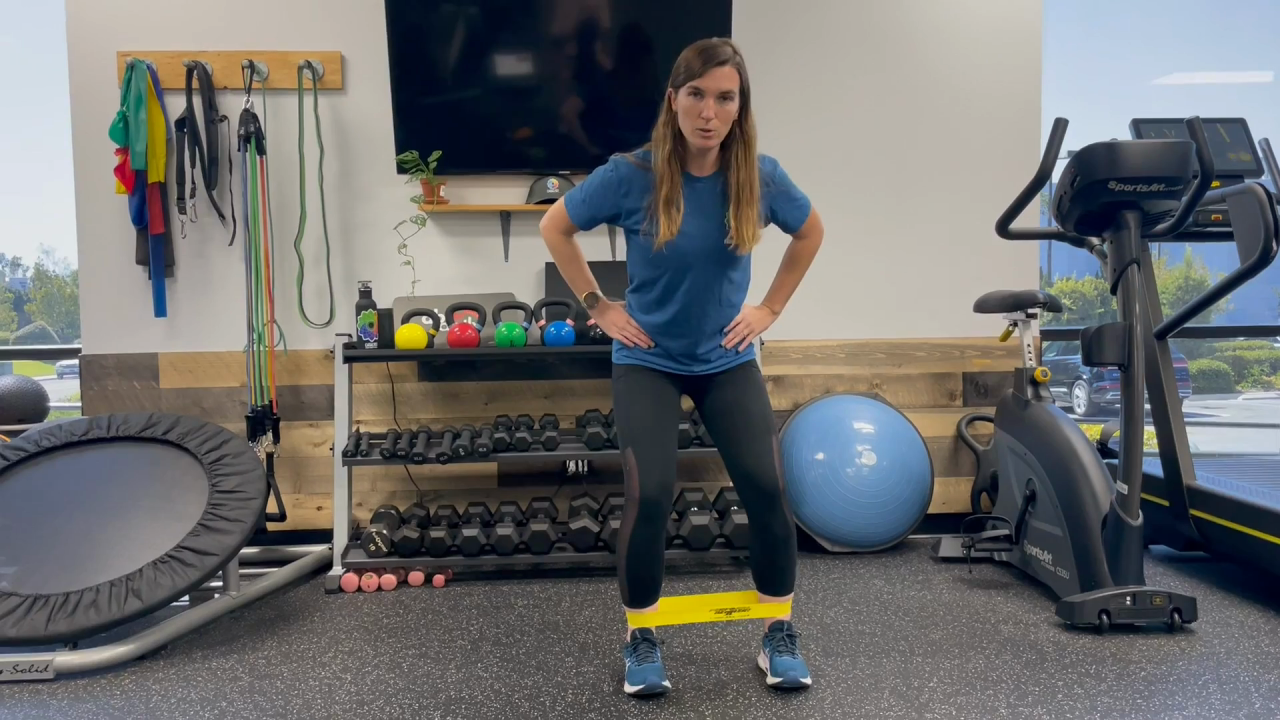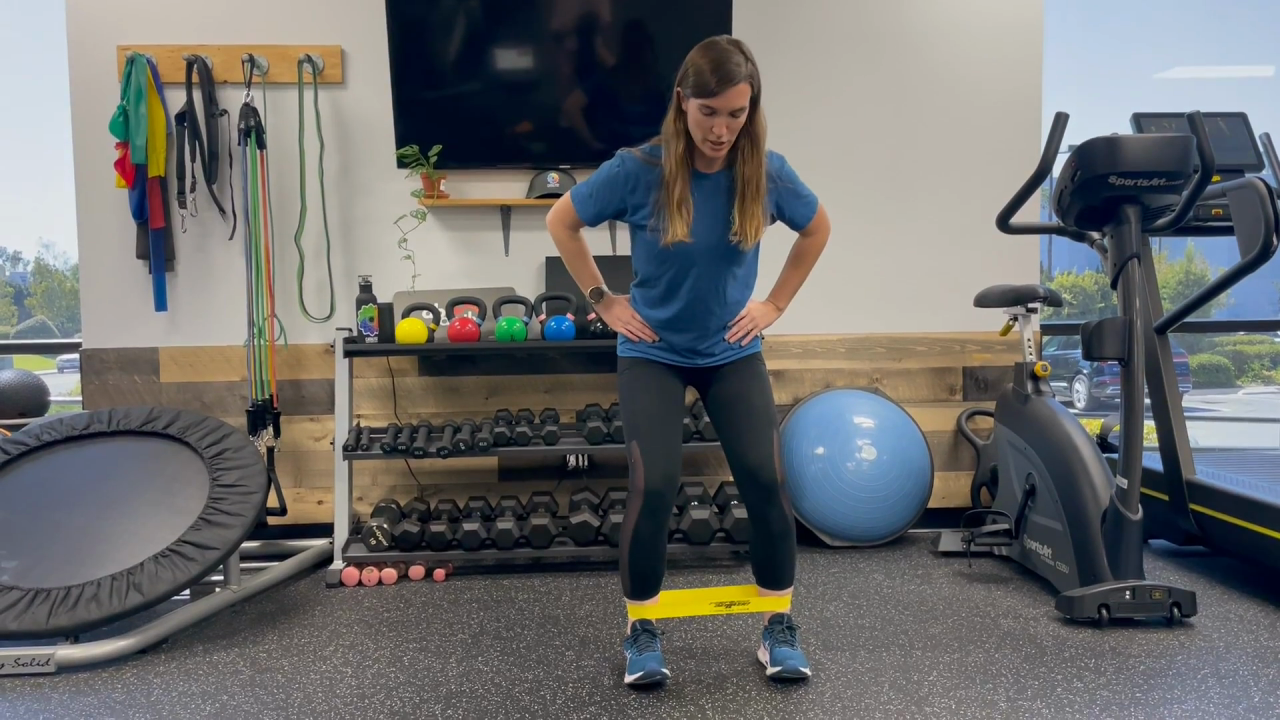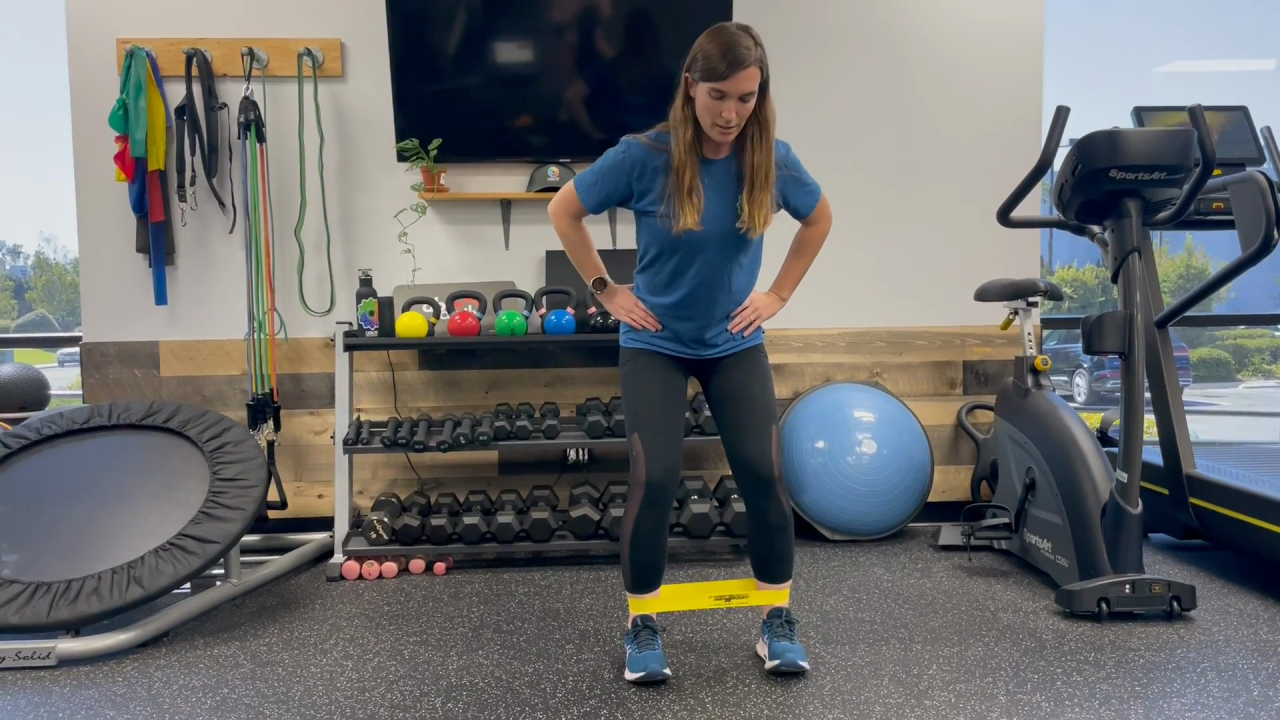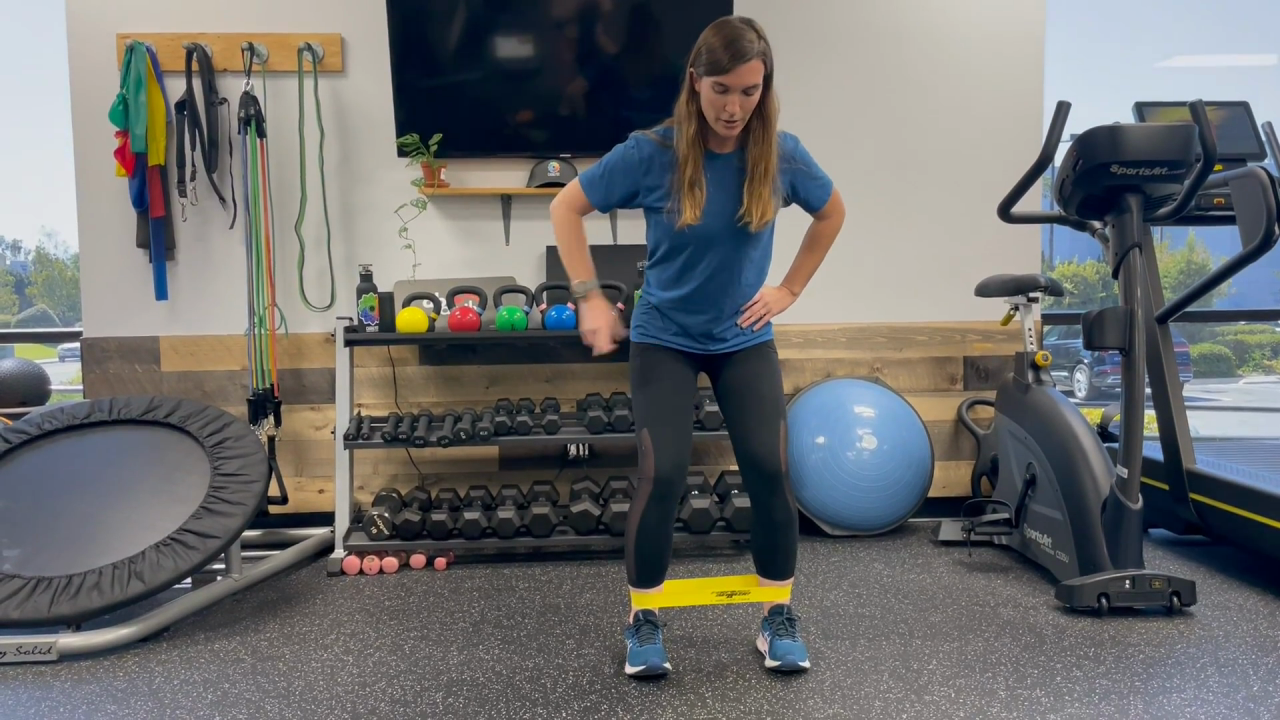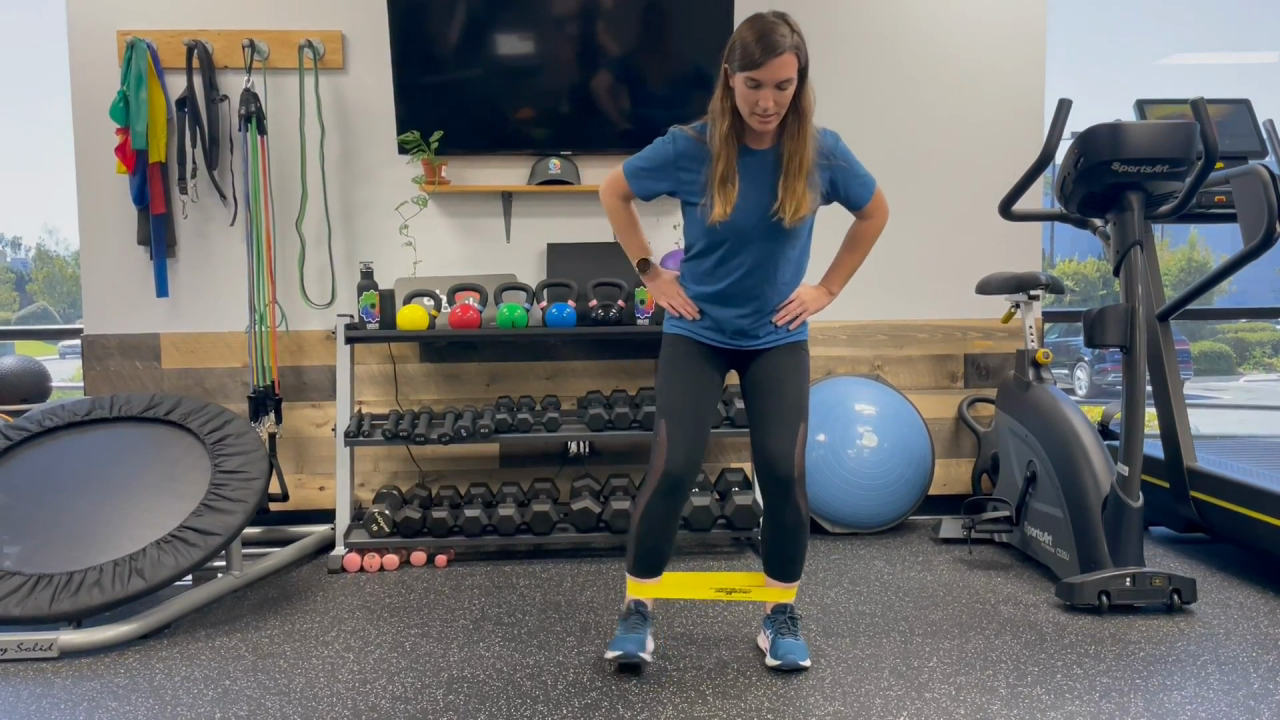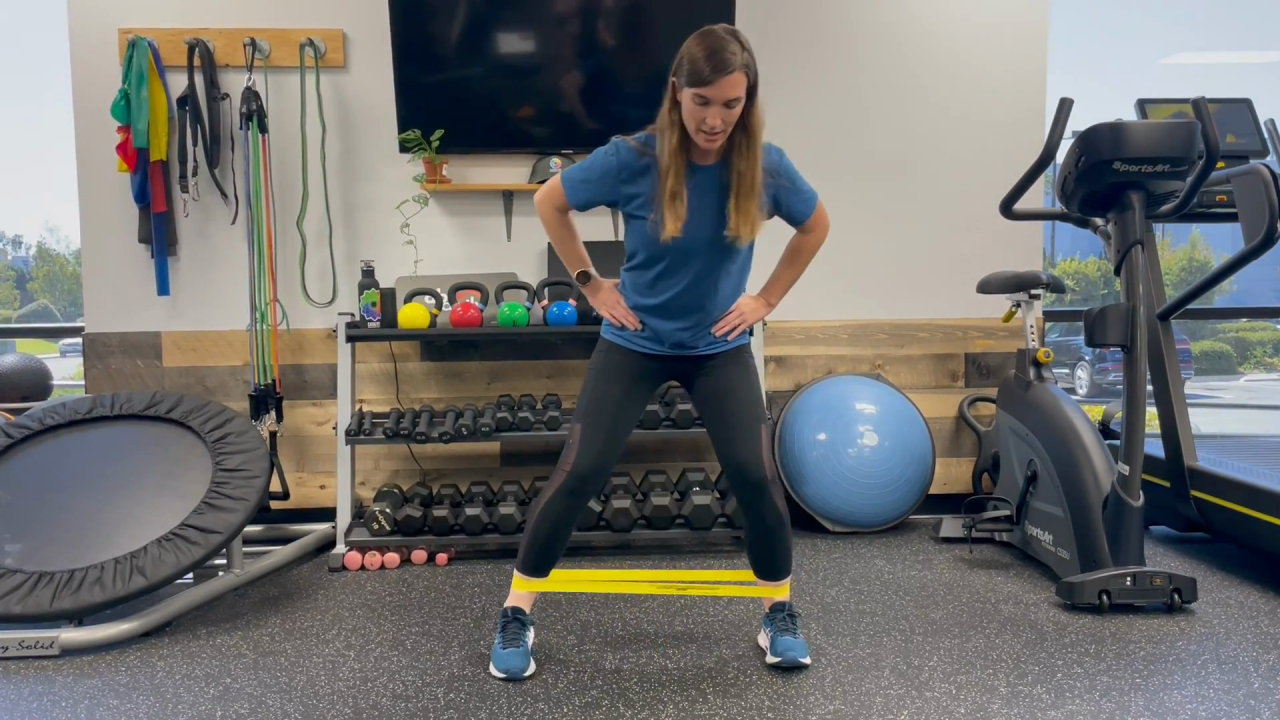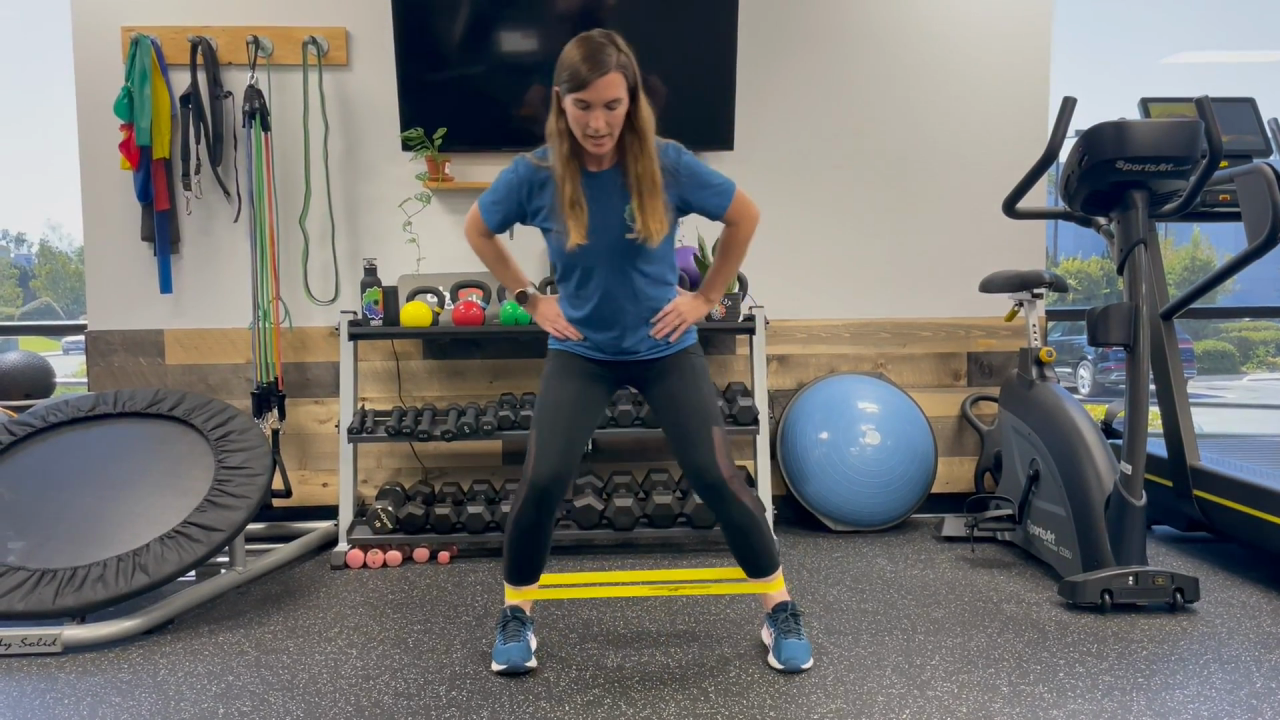
dt=0.7s
person 1, frame 1
left shoulder: (760, 176)
right shoulder: (631, 175)
left elbow: (810, 231)
right elbow: (554, 226)
left wrist: (771, 307)
right wrist: (597, 306)
left hip: (728, 358)
right hip: (648, 360)
left knee: (766, 487)
right knee: (650, 495)
left ankle: (779, 633)
right ankle: (640, 638)
person 1, frame 2
left shoulder: (767, 173)
right shoulder: (637, 170)
left elbow: (816, 228)
right elbow: (561, 221)
left wrist: (775, 303)
right wrist: (602, 300)
left hip: (733, 352)
right hip: (651, 352)
left knee: (765, 481)
right knee: (654, 485)
left ankle: (779, 626)
right ankle: (641, 630)
person 1, frame 3
left shoulder: (772, 160)
right shoulder: (643, 156)
left elbow: (819, 219)
right elbow: (563, 211)
left wrist: (779, 293)
right wrist: (605, 290)
left hip: (735, 343)
right hip: (655, 343)
left knee: (762, 474)
right knee: (655, 479)
left ankle: (778, 622)
right ankle: (641, 625)
person 1, frame 4
left shoulder: (781, 155)
right shoulder: (651, 152)
left elbow: (830, 214)
right elbow: (567, 209)
left wrist: (790, 286)
right wrist: (590, 298)
left hip: (745, 340)
right hip: (665, 337)
left knee: (769, 470)
right knee: (662, 475)
left ankle: (778, 616)
right ankle: (642, 620)
person 1, frame 5
left shoulder: (821, 152)
right shoulder: (690, 147)
left elbow: (875, 212)
right elbow: (613, 192)
left wrist: (828, 288)
right wrist: (650, 272)
left hip: (777, 338)
right hip: (696, 331)
left knee: (783, 474)
right knee: (673, 469)
left ankle: (781, 615)
right ankle: (636, 609)
person 1, frame 6
left shoulder: (765, 166)
right shoulder: (632, 159)
left elbow: (816, 226)
right elbow: (549, 203)
left wrist: (767, 299)
right wrist: (591, 284)
left hip: (719, 345)
right hip: (634, 341)
left knee: (755, 475)
right knee: (580, 472)
left ankle: (779, 613)
right ankle: (516, 611)
person 1, frame 7
left shoulder: (667, 164)
right shoulder: (535, 174)
left elbow: (744, 215)
right elbow: (477, 230)
left wrist: (705, 297)
right wrist: (530, 299)
left hip: (664, 347)
right hip: (580, 350)
left knee: (715, 477)
right knee: (543, 480)
left ankle: (780, 608)
right ankle: (515, 613)
